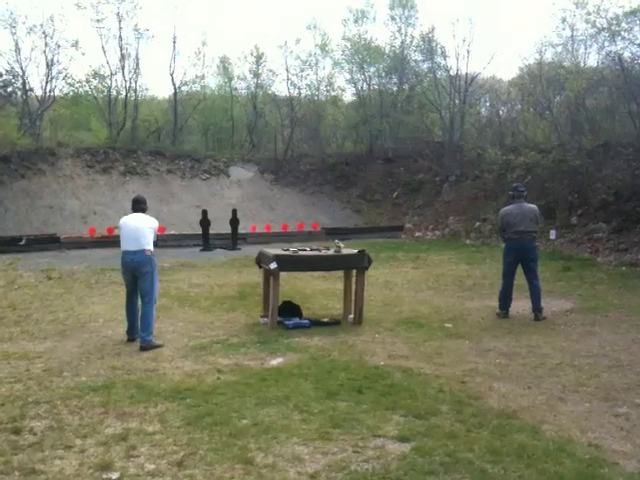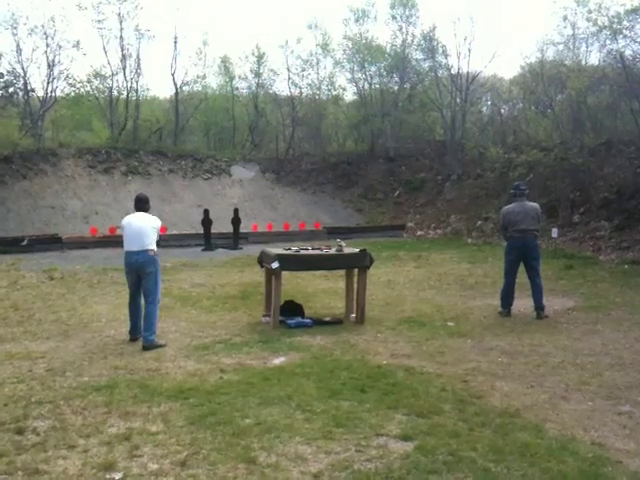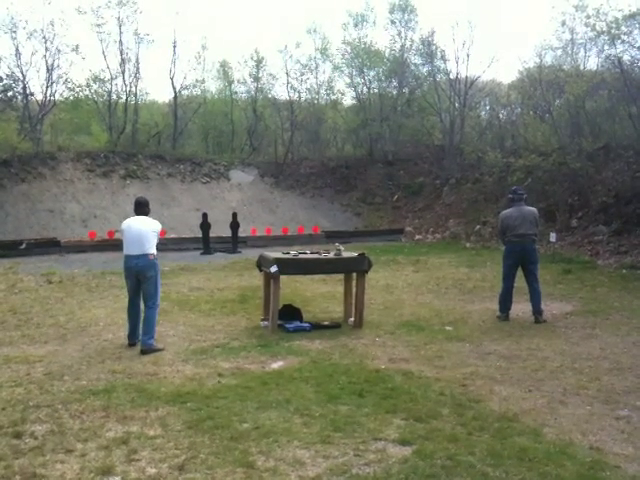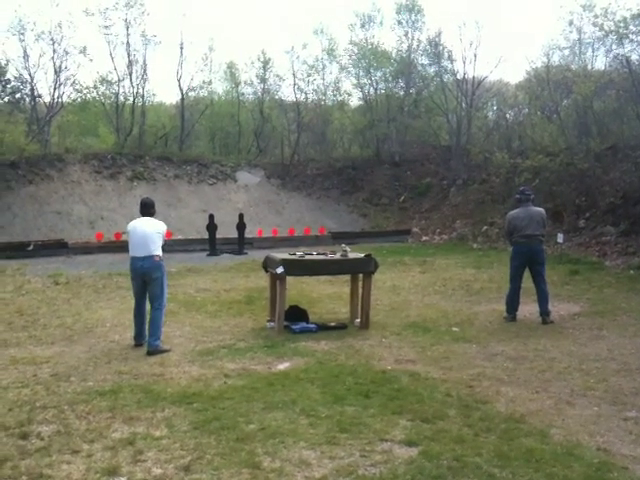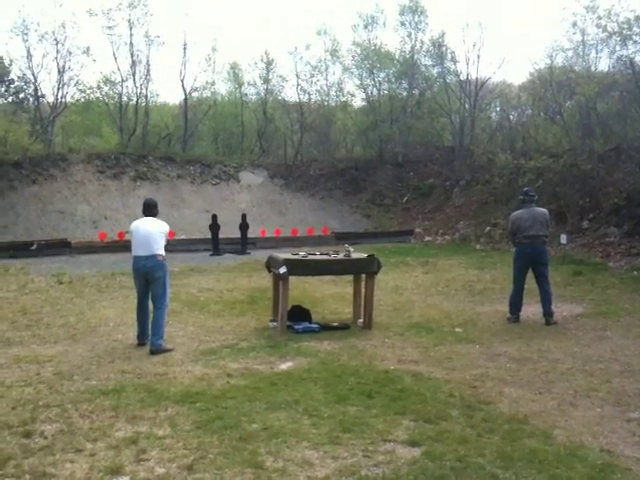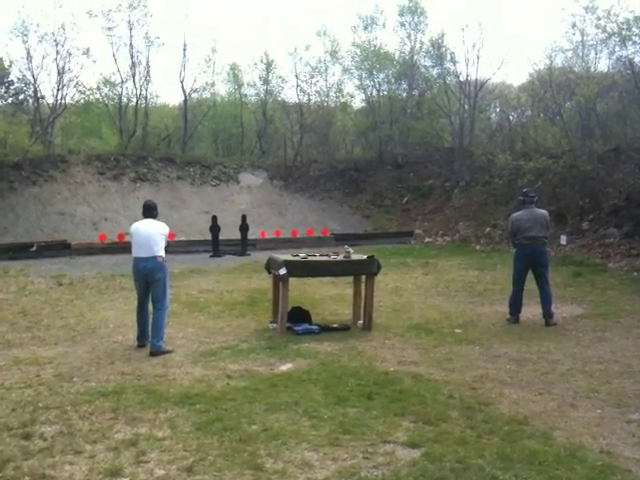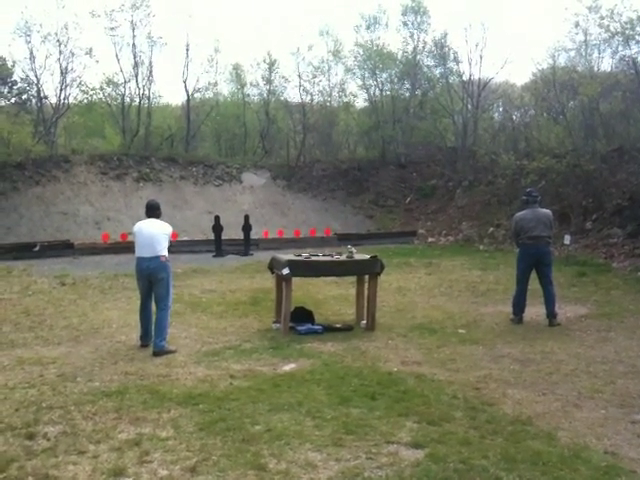
dt=0.7s
person 1, frame 1
left shoulder: (123, 221)
right shoulder: (152, 221)
left elbow: (124, 238)
left hip: (126, 258)
right hip: (144, 258)
left knee: (131, 296)
right knee: (148, 300)
left ankle: (132, 333)
right ankle: (146, 340)
person 1, frame 2
left shoulder: (125, 221)
right shoulder: (155, 221)
left elbow: (126, 238)
left hip: (130, 258)
right hip: (148, 258)
left knee: (134, 296)
right knee: (151, 299)
left ankle: (135, 333)
right ankle: (149, 339)
person 1, frame 3
left shoulder: (125, 224)
right shoulder: (155, 224)
left elbow: (125, 241)
left hip: (129, 262)
right hip: (148, 262)
left knee: (133, 301)
right knee: (151, 304)
left ankle: (133, 338)
right ankle: (147, 343)
person 1, frame 4
left shoulder: (131, 226)
right shoulder: (160, 226)
left elbow: (132, 243)
left hip: (135, 264)
right hip: (154, 264)
left knee: (139, 302)
right knee: (157, 305)
left ankle: (139, 338)
right ankle: (154, 344)
person 1, frame 5
left shoulder: (134, 226)
right shoulder: (163, 226)
left elbow: (134, 244)
left hip: (138, 263)
right hip: (156, 263)
left knee: (142, 301)
right knee: (160, 304)
left ankle: (142, 337)
right ankle: (156, 344)
person 1, frame 6
left shoulder: (134, 227)
right shoulder: (163, 227)
left elbow: (134, 245)
left hip: (138, 265)
right hip: (156, 264)
left knee: (142, 303)
right knee: (160, 305)
left ankle: (142, 339)
right ankle: (156, 345)
person 1, frame 7
left shoulder: (137, 227)
right shoulder: (166, 227)
left elbow: (137, 245)
left hip: (141, 264)
right hip: (160, 264)
left knee: (145, 302)
right knee: (163, 305)
left ankle: (145, 339)
right ankle: (159, 345)
person 2, frame 1
left shoulder: (504, 211)
right shoulder: (534, 209)
left elbow: (501, 231)
right elbow: (537, 227)
left hip: (512, 245)
right hip: (529, 245)
left knee: (507, 279)
right knee: (533, 279)
left ankle: (503, 310)
right ankle: (538, 311)
person 2, frame 2
left shoulder: (506, 210)
right shoulder: (536, 208)
left elbow: (502, 230)
right elbow: (538, 225)
left hip: (514, 244)
right hip: (531, 243)
left knee: (509, 277)
right knee: (535, 277)
left ankle: (506, 308)
right ankle: (540, 310)
person 2, frame 3
left shoulder: (504, 215)
right shoulder: (534, 212)
left elbow: (501, 234)
right elbow: (536, 230)
left hip: (512, 248)
right hip: (529, 247)
left knee: (507, 282)
right knee: (533, 282)
left ankle: (504, 312)
right ankle: (538, 314)
person 2, frame 4
left shoulder: (512, 215)
right shoulder: (541, 213)
left elbow: (508, 235)
right elbow: (544, 230)
left hip: (519, 249)
right hip: (537, 248)
left knee: (515, 283)
right knee: (541, 283)
left ankle: (511, 313)
right ankle: (545, 315)
person 2, frame 5
left shoulder: (515, 216)
right shoulder: (545, 213)
left elbow: (511, 236)
right elbow: (547, 231)
left hip: (522, 250)
right hip: (540, 249)
left knee: (518, 283)
right knee: (544, 284)
left ankle: (514, 314)
right ankle: (548, 316)
person 2, frame 6
left shoulder: (515, 217)
right shoulder: (545, 215)
left elbow: (511, 237)
right elbow: (548, 233)
left hip: (523, 251)
right hip: (540, 250)
left knee: (518, 285)
right knee: (544, 284)
left ankle: (514, 315)
right ankle: (548, 317)
person 2, frame 7
left shoulder: (518, 217)
right shoulder: (548, 214)
left elbow: (515, 237)
right elbow: (551, 232)
left hip: (526, 250)
right hip: (544, 250)
left knee: (521, 284)
right knee: (547, 284)
left ankle: (517, 315)
right ankle: (552, 317)
